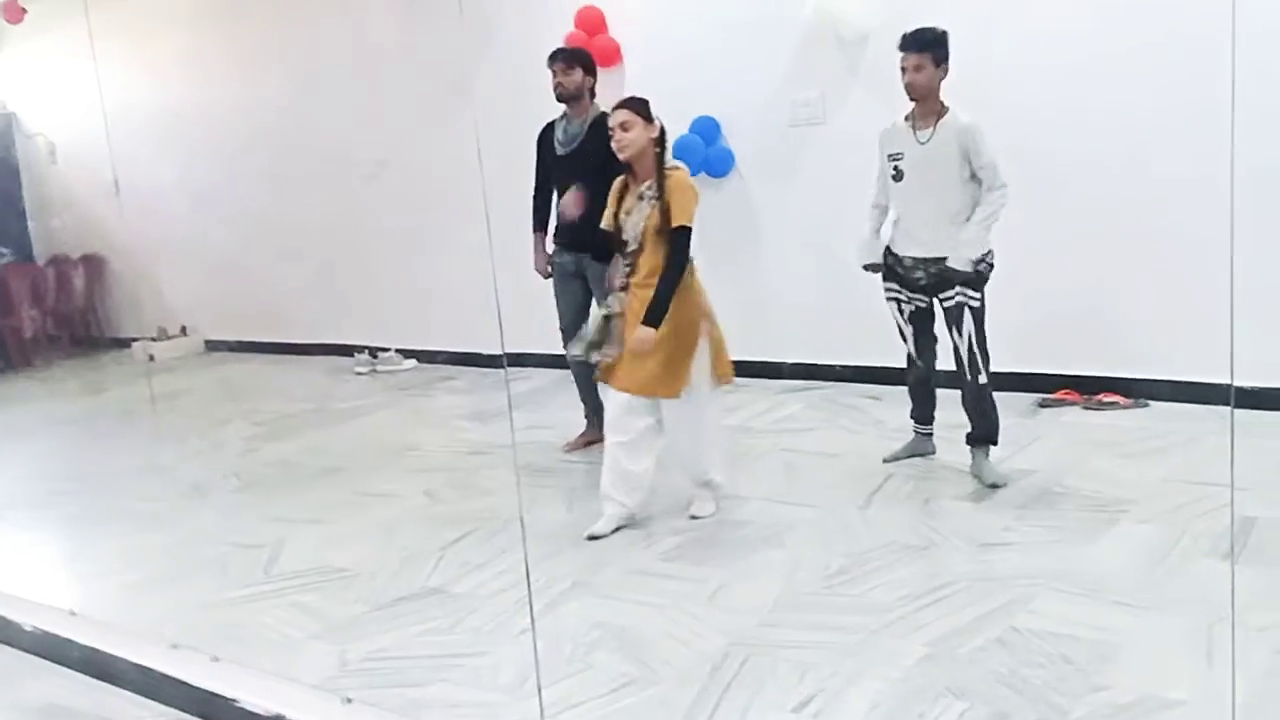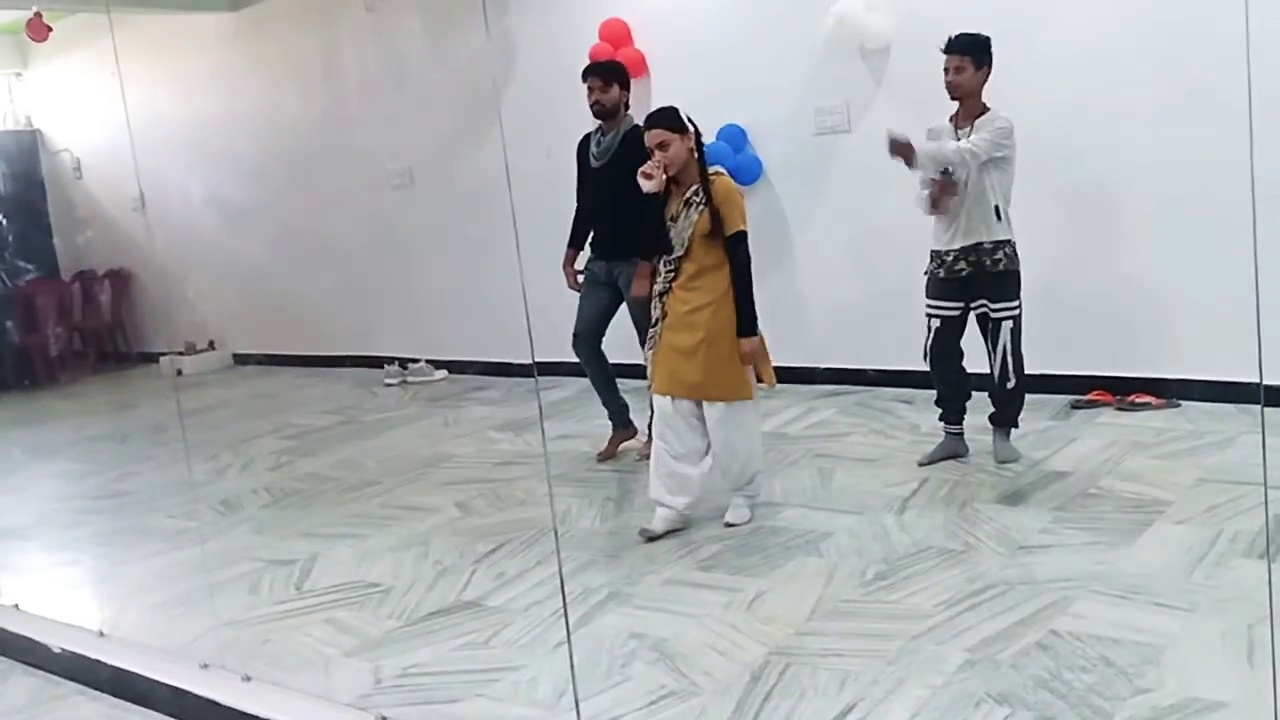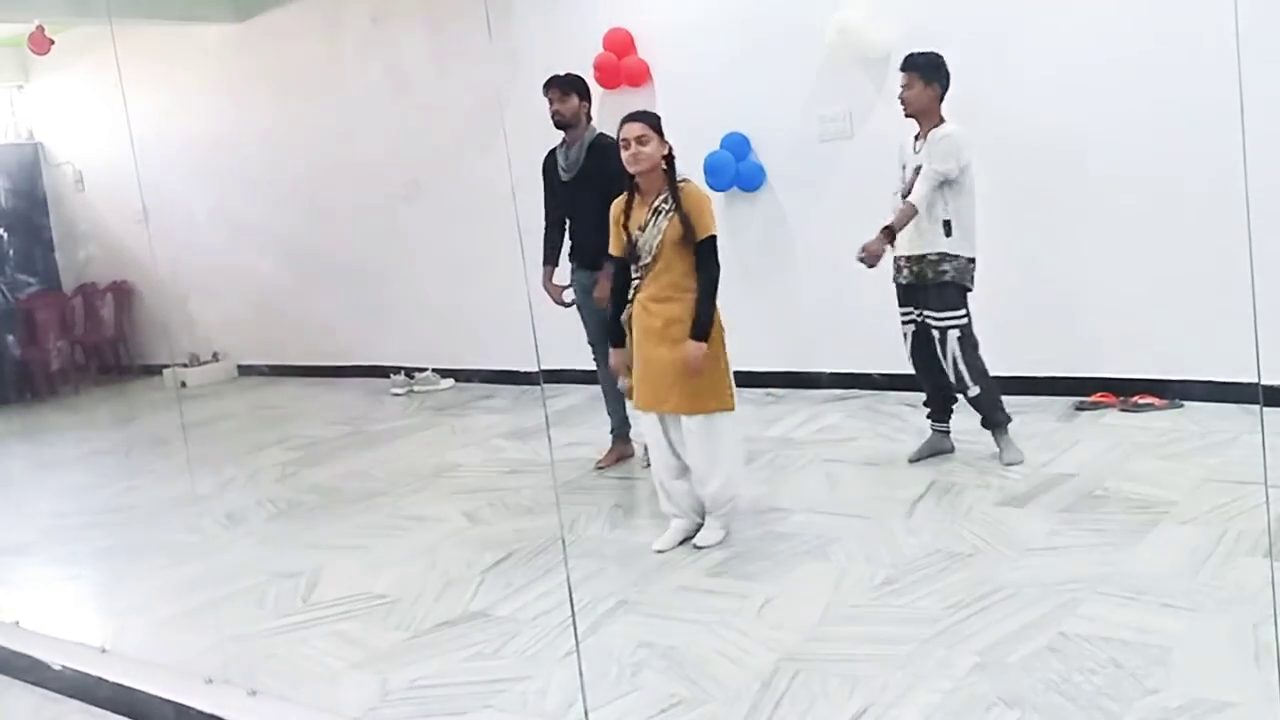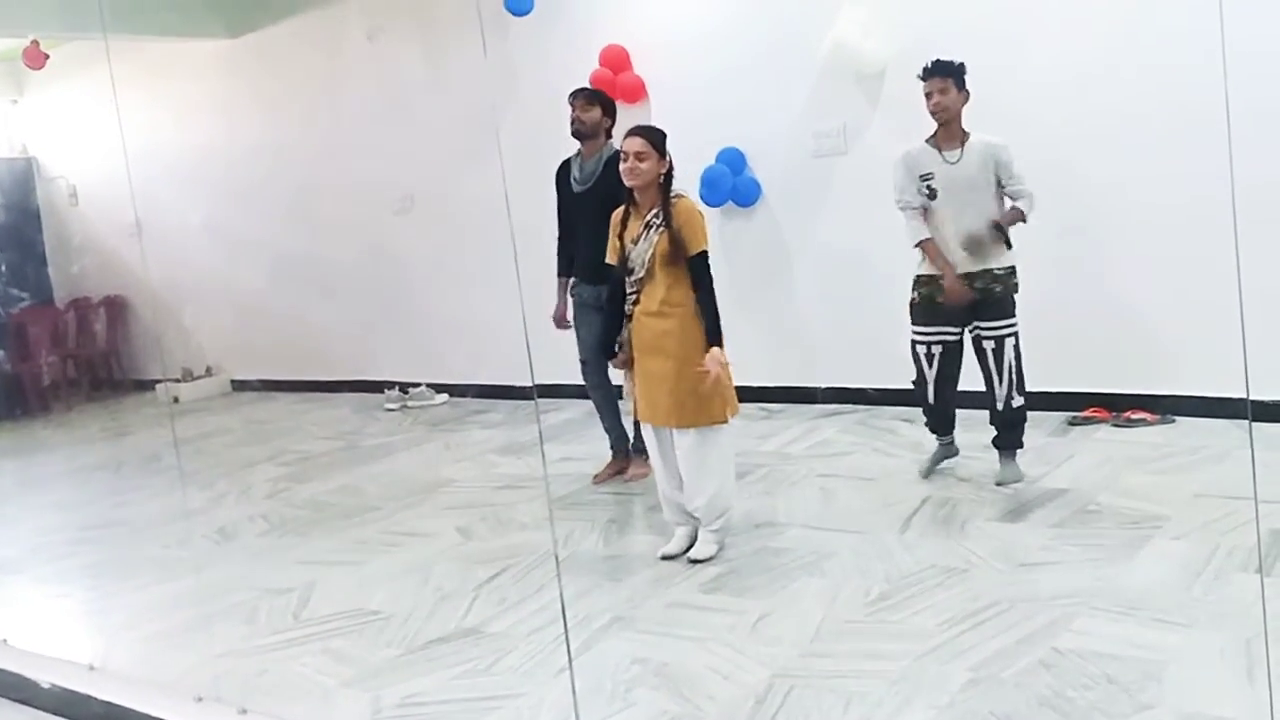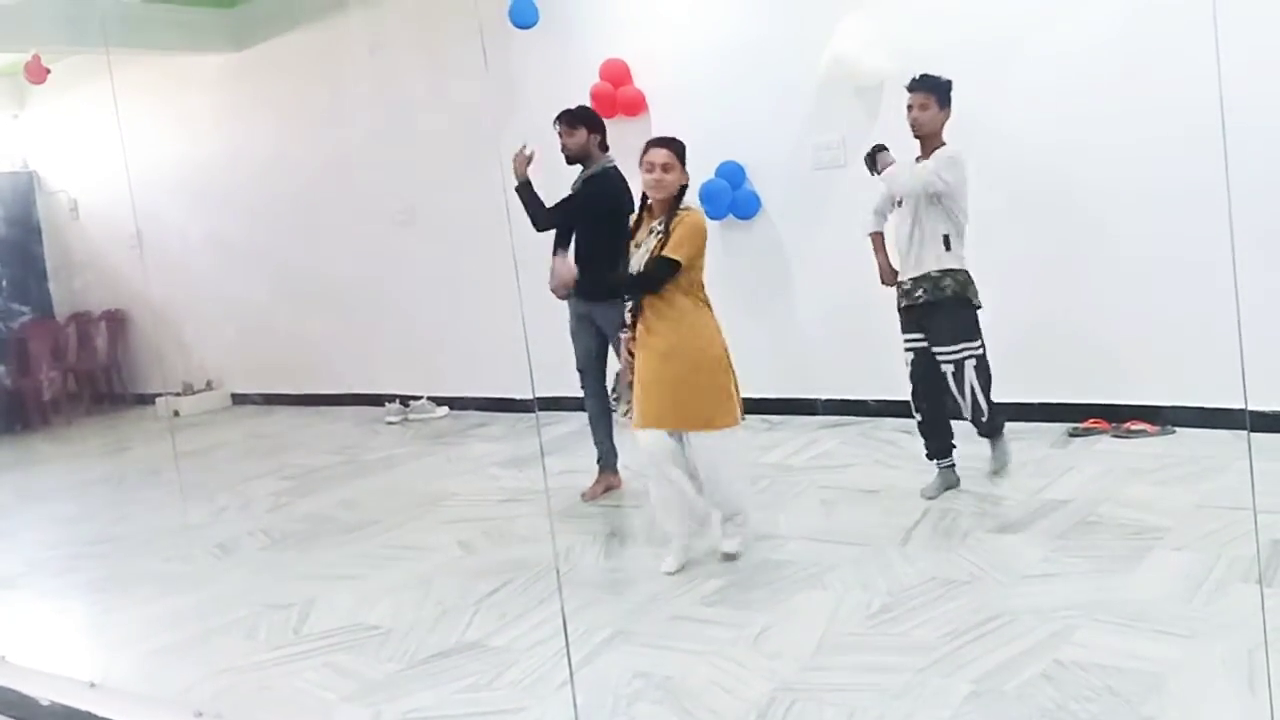
dt=1s
person 1, frame 1
left shoulder: (675, 183)
right shoulder: (620, 188)
left elbow: (677, 258)
left wrist: (654, 321)
left hip: (675, 313)
right hip: (633, 311)
left knee: (685, 408)
right knee: (625, 412)
left ankle: (706, 487)
right ankle: (620, 504)
person 1, frame 2
left shoulder: (720, 189)
right shoulder: (665, 192)
left elbow: (741, 261)
left wrist: (748, 328)
right wrist: (649, 197)
left hip: (717, 317)
right hip: (675, 318)
left knee: (727, 413)
right knee: (671, 414)
left ankle: (743, 494)
right ankle: (671, 505)
person 1, frame 3
left shoulder: (690, 197)
right shoulder: (622, 208)
left elbow: (709, 269)
right elbow: (620, 276)
left wrist: (700, 334)
right wrist: (616, 341)
left hip: (690, 326)
right hip: (647, 330)
left knee: (702, 427)
right knee: (658, 429)
left ankle: (716, 513)
right ankle: (683, 515)
person 1, frame 4
left shoulder: (682, 212)
right shoulder: (621, 219)
left elbow: (703, 282)
right elbow: (618, 287)
left wrist: (714, 343)
right wrist: (615, 344)
left hip: (684, 337)
right hip: (644, 342)
left knee: (697, 434)
right knee: (659, 437)
left ankle: (711, 526)
right ankle: (683, 523)
person 1, frame 5
left shoulder: (689, 222)
right shoulder: (637, 224)
left elbow: (647, 282)
left wrist: (580, 276)
right wrist: (629, 338)
left hip: (694, 347)
right hip: (653, 349)
left knee: (709, 445)
right knee: (656, 443)
left ankle: (732, 522)
right ankle: (682, 537)
person 2, frame 1
left shoulder: (963, 131)
right shoulder: (890, 135)
left elbow: (996, 191)
left wrist: (966, 254)
right wrist: (872, 244)
left hip: (956, 265)
right hip: (903, 263)
left knee: (971, 358)
right knee: (917, 355)
left ankle: (980, 453)
right ankle: (922, 434)
person 2, frame 2
left shoulder: (999, 126)
right shoulder: (936, 134)
left elbow: (963, 154)
right elbow: (932, 172)
left wrist: (913, 152)
right wrist: (934, 189)
left hip: (992, 255)
right hip: (946, 258)
left knee: (1004, 350)
right knee: (940, 350)
left ankle: (1003, 432)
right ankle: (953, 434)
person 2, frame 3
left shoulder: (949, 138)
right shoulder: (909, 147)
left elbow: (923, 194)
left wrist: (884, 237)
right wrist: (907, 189)
left hip: (946, 263)
right hip: (910, 263)
left knee: (957, 352)
right knee: (922, 353)
left ankle: (1000, 431)
right ankle: (940, 431)
person 2, frame 4
left shoulder: (991, 150)
right shoulder: (912, 160)
left elbow: (1024, 199)
right elbow: (915, 224)
left wrist: (996, 228)
right wrist: (946, 273)
left hip: (991, 278)
right hip: (935, 281)
left knee: (1003, 369)
right knee: (931, 372)
left ankle: (1008, 454)
right ankle: (945, 440)
person 2, frame 5
left shoulder: (949, 159)
right shoulder: (907, 168)
left elbow: (909, 186)
right elbow: (880, 213)
left wrist: (883, 162)
right wrist: (882, 260)
left hip: (948, 285)
right hip: (911, 289)
left knee: (965, 376)
right knee: (923, 384)
left ankle: (995, 435)
right ankle: (945, 466)
person 3, frame 1
left shoulder: (607, 129)
right shoulder: (548, 134)
left wrist: (618, 251)
right wrist: (540, 245)
left hip: (605, 253)
right hip: (566, 252)
right knee: (573, 338)
right ankle: (594, 422)
person 3, frame 2
left shoulder: (640, 143)
right shoulder: (586, 146)
left elbow: (654, 211)
left wrist: (645, 270)
right wrist: (570, 257)
left hip: (636, 263)
right hip: (599, 263)
right knee: (584, 341)
right ankle: (621, 422)
person 3, frame 3
left shoulder: (606, 150)
right shoulder: (552, 161)
right elbow: (554, 221)
left wrist: (610, 273)
right wrist: (548, 275)
right hip: (582, 272)
right knee: (602, 353)
right ankle: (620, 439)
person 3, frame 4
left shoulder: (621, 166)
right shoulder: (565, 172)
right elbow: (566, 235)
right wrist: (561, 294)
right hip: (586, 287)
right knee: (592, 370)
left ankle: (641, 452)
right ankle: (619, 452)
person 3, frame 5
left shoulder: (606, 183)
right shoulder: (588, 180)
left elbow: (548, 219)
right elbow: (563, 226)
left wrist: (522, 180)
left hip: (614, 300)
right hip: (583, 300)
right knee: (591, 383)
right ankle: (608, 469)
